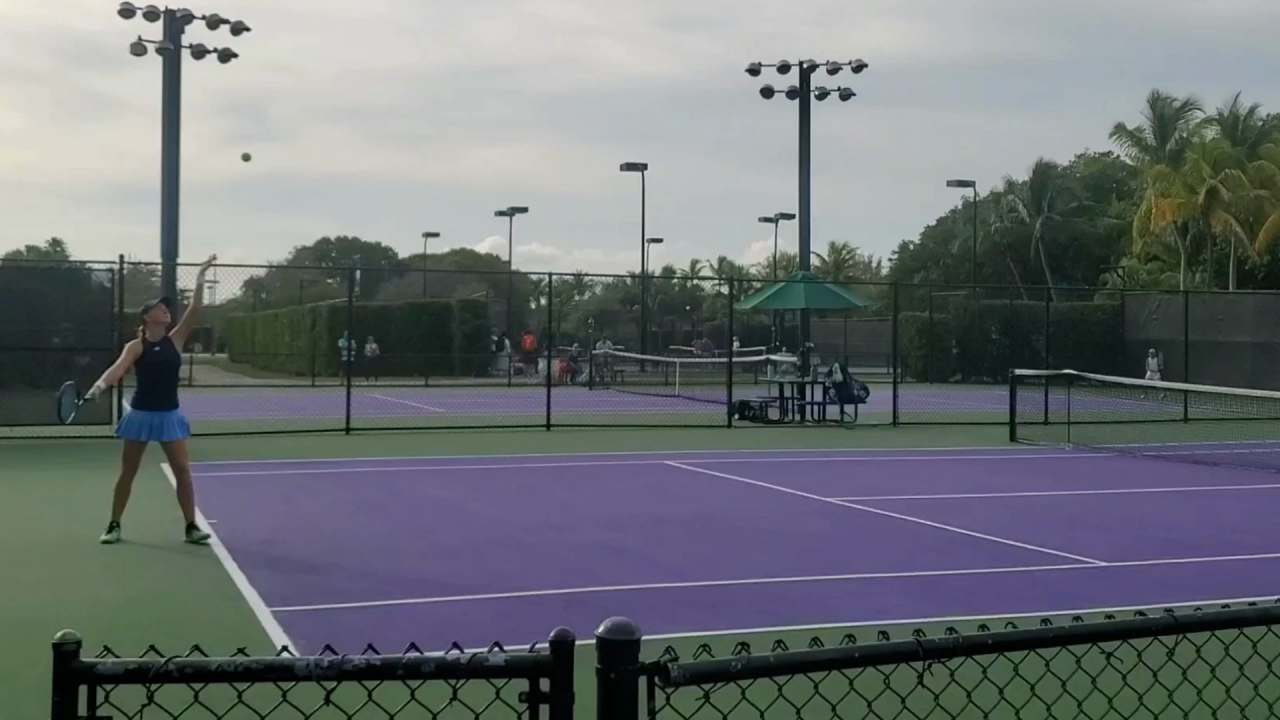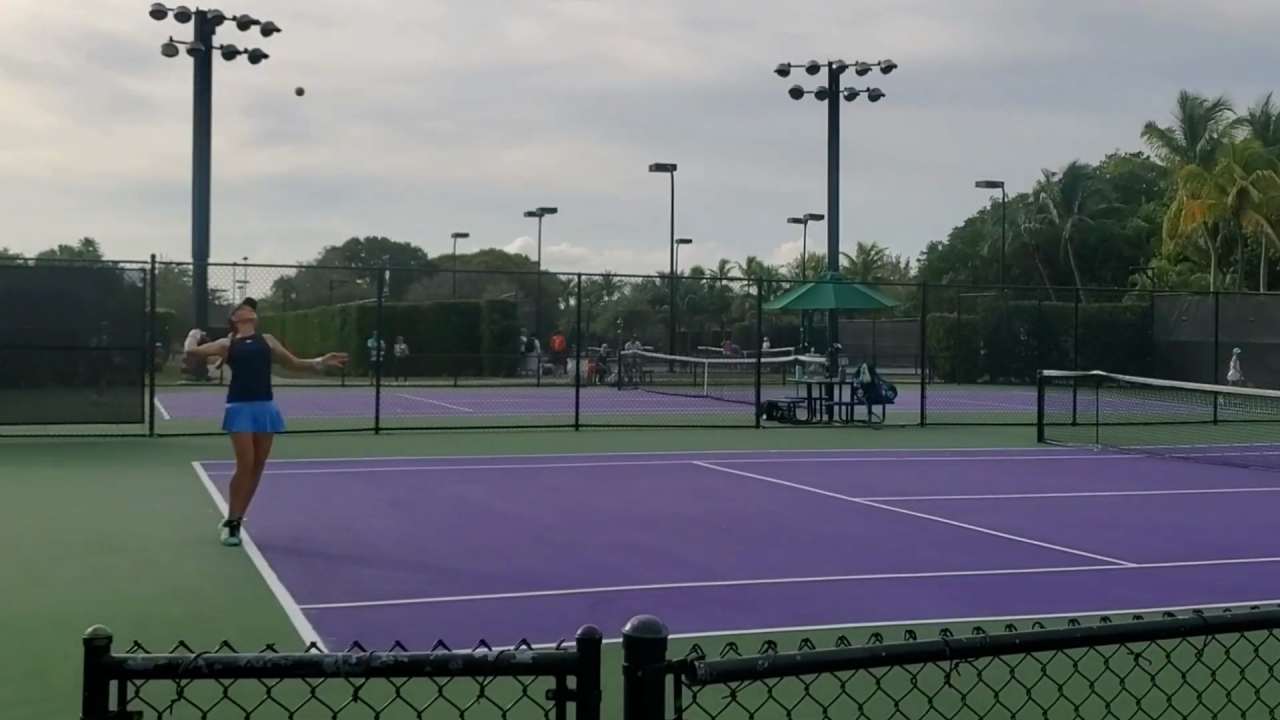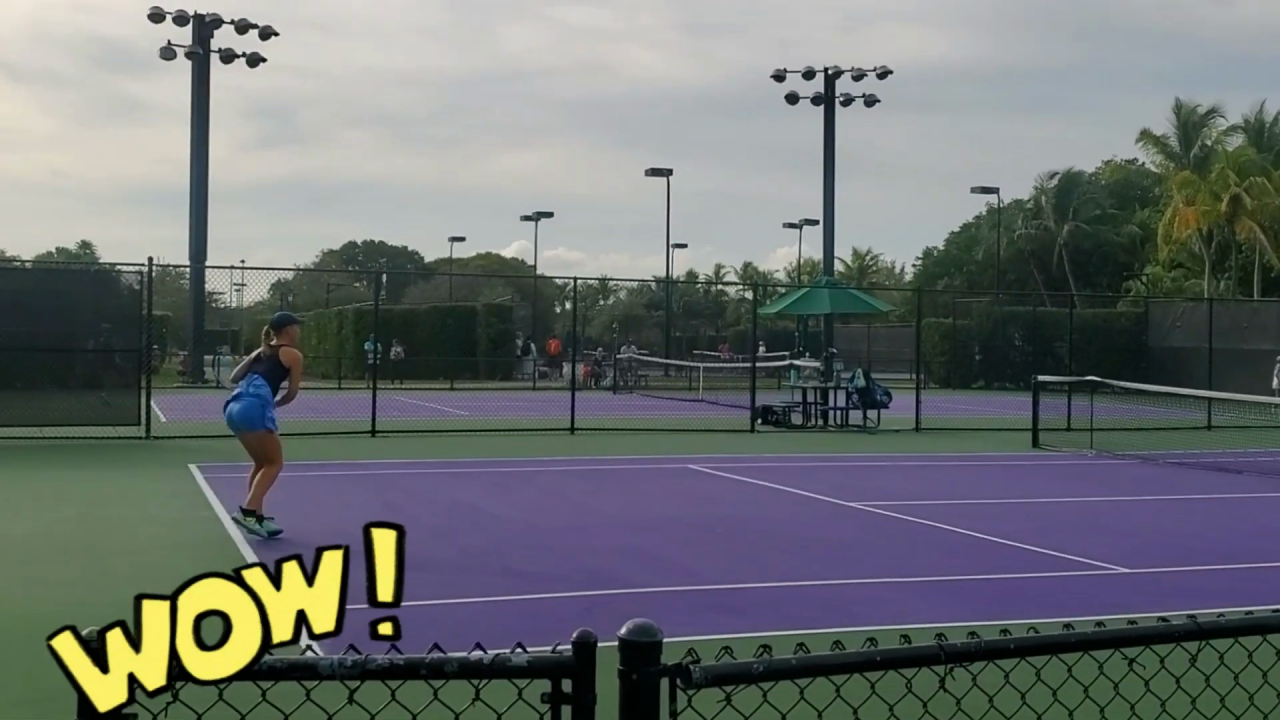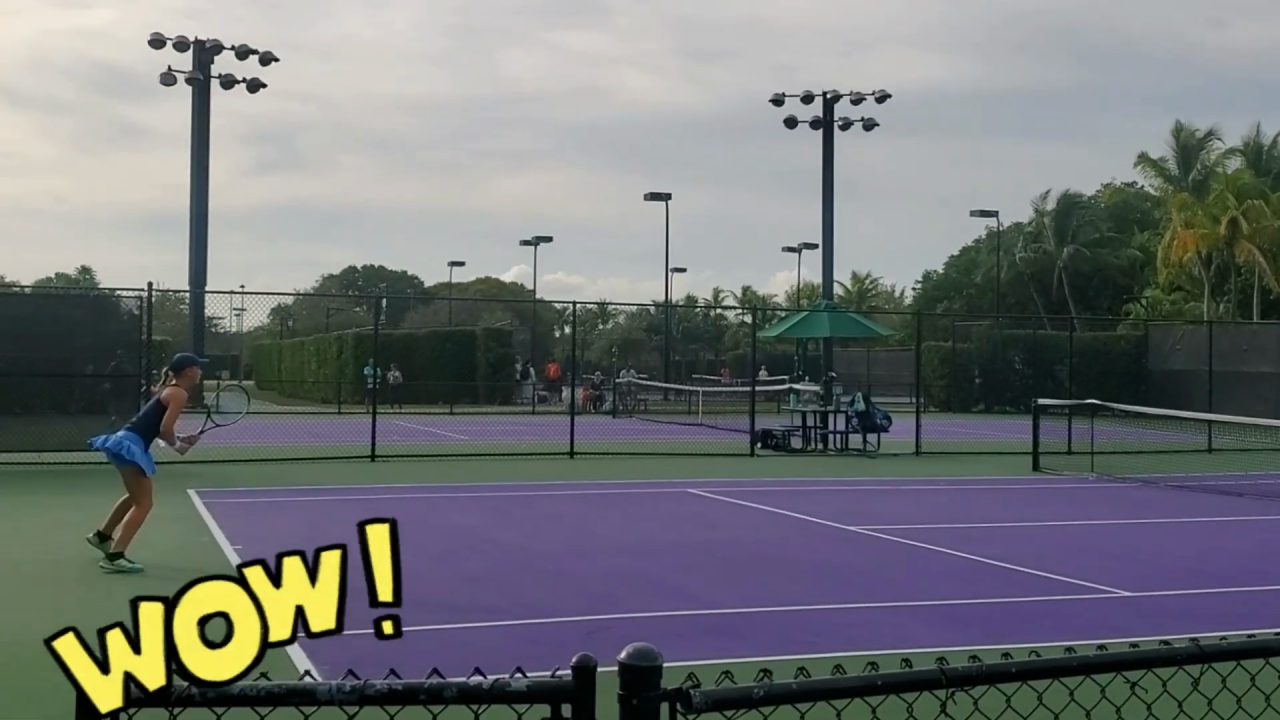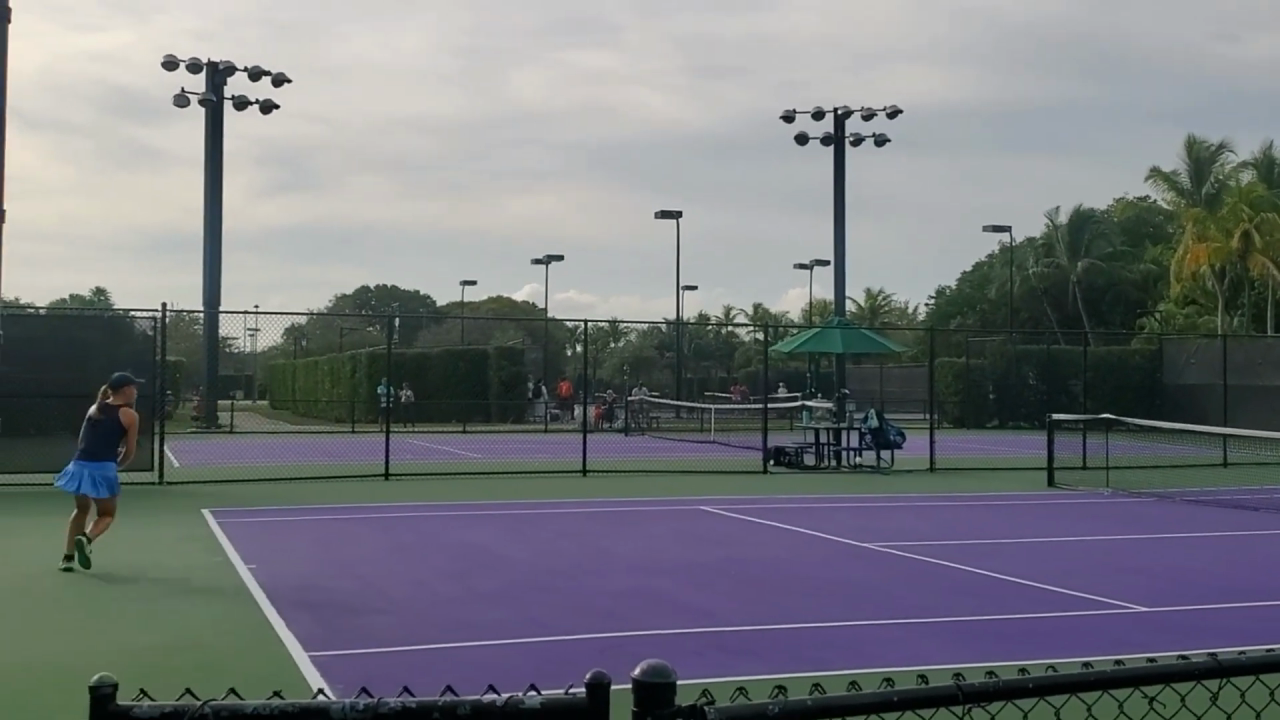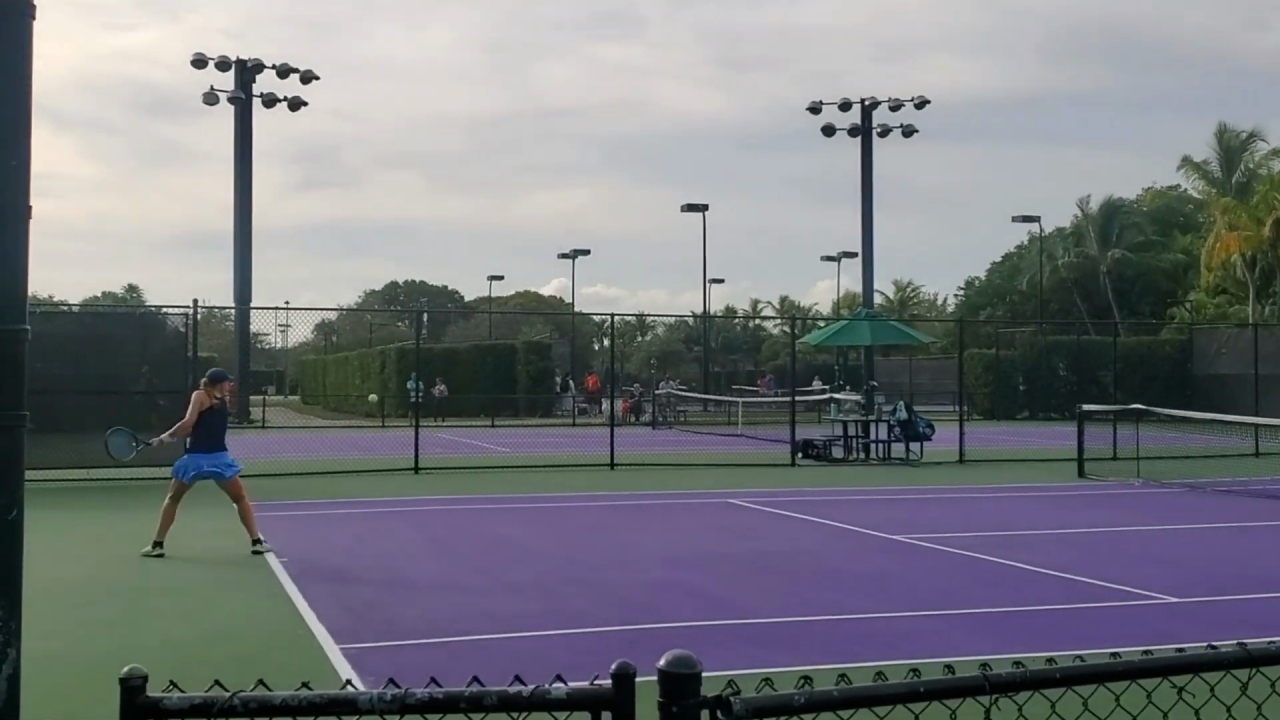
dt=0.7s
person 1, frame 1
left shoulder: (175, 340)
right shoulder: (136, 346)
left elbow: (194, 309)
right elbow: (118, 368)
left wrist: (201, 278)
right wrist: (100, 385)
left hip: (170, 415)
right hip: (141, 415)
left knee: (183, 471)
right knee: (128, 474)
left ankle: (192, 527)
right ankle: (115, 525)
person 1, frame 2
left shoulder: (266, 341)
right shoulder: (228, 343)
left elbow: (295, 363)
right elbow: (192, 352)
left wrist: (319, 362)
left hip: (265, 408)
right hip: (240, 408)
left knee: (256, 470)
right knee: (245, 466)
left ankle: (234, 522)
right ankle: (230, 523)
person 1, frame 3
left shoulder: (261, 351)
right shoulder: (293, 354)
left elbow: (233, 377)
right elbow: (292, 391)
right wrist: (275, 403)
left hip: (236, 408)
right hip: (253, 408)
left knee: (263, 463)
right knee: (273, 464)
left ankle: (255, 515)
right ankle: (250, 513)
person 1, frame 4
left shoulder: (167, 390)
right shoulder: (179, 394)
right elbow: (165, 430)
left wrist: (182, 439)
right wrist: (177, 444)
left hip: (125, 443)
right hip: (130, 445)
left knee: (136, 496)
right knee: (143, 503)
left ankle: (102, 536)
right ankle: (114, 556)
person 1, frame 5
left shoulder: (94, 409)
right shoulder: (130, 415)
left elbow: (81, 441)
right elbow: (129, 452)
right wrist: (118, 464)
left hip: (79, 467)
right hip: (103, 470)
left knee: (81, 511)
right knee: (106, 515)
left ankle: (68, 558)
right ankle: (86, 538)
person 1, frame 6
left shoulder: (199, 396)
right shoulder: (225, 403)
left elbow: (188, 423)
left wrist: (166, 437)
right wrist: (176, 436)
left hip: (195, 459)
right hip: (219, 459)
left knee: (173, 499)
right knee: (242, 500)
left ankle: (157, 545)
right ankle: (257, 542)
